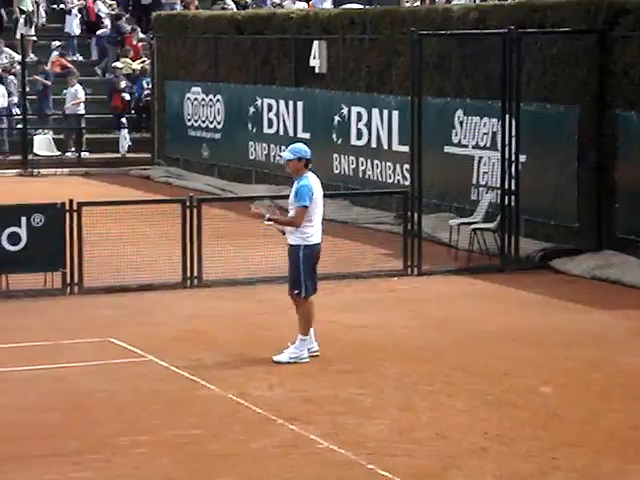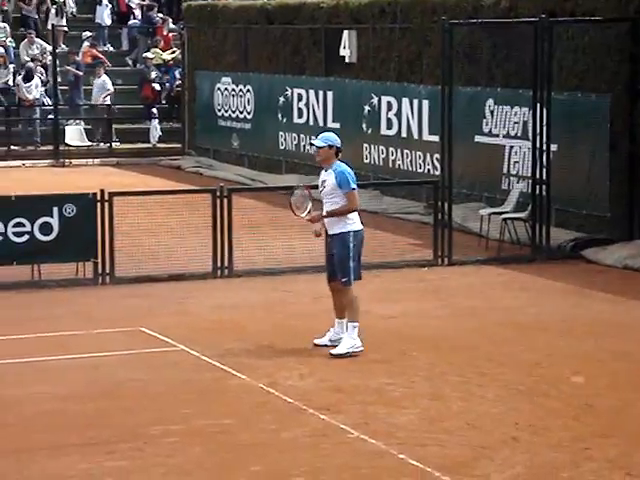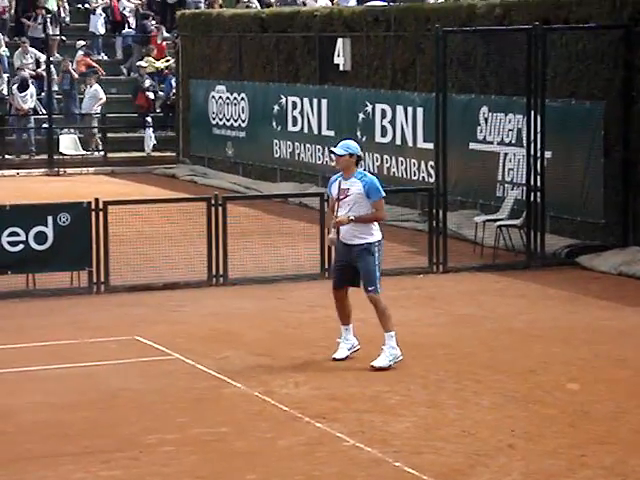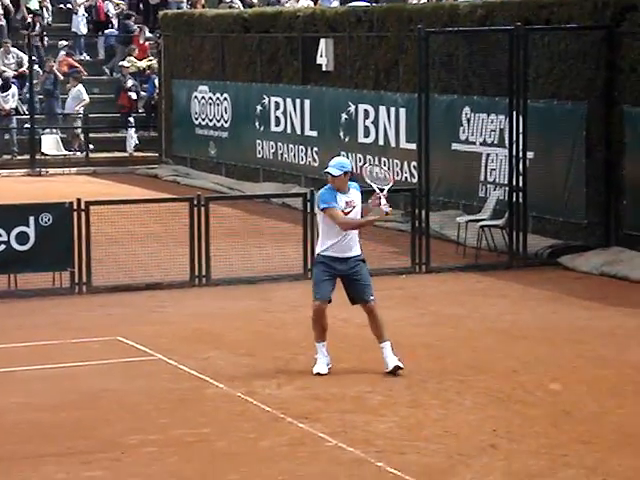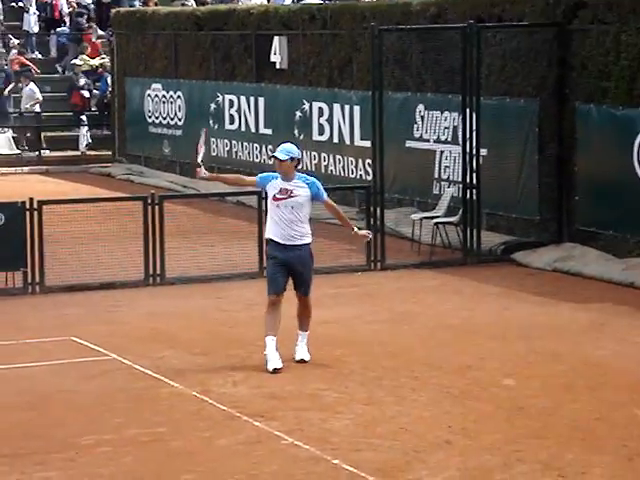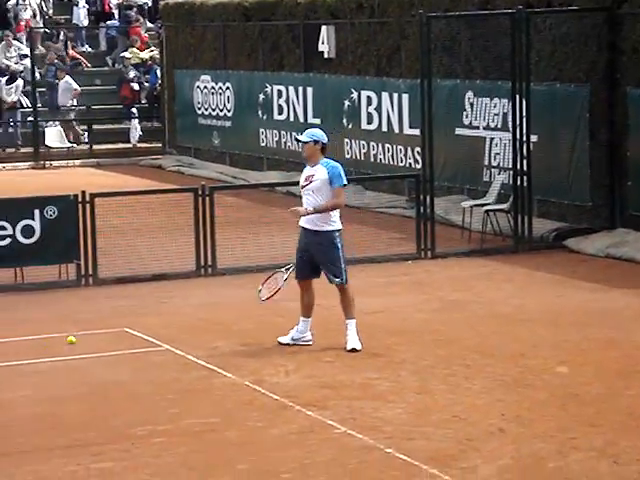
dt=0.5s
person 1, frame 1
left shoulder: (303, 186)
right shoulder: (311, 180)
left elbow: (296, 221)
left wrist: (268, 217)
left hip: (303, 245)
right hip: (307, 243)
left knee: (303, 296)
right knee: (297, 294)
left ankle: (300, 349)
right ankle: (309, 342)
person 1, frame 2
left shoulder: (342, 172)
right shoulder: (324, 173)
left elbow: (352, 206)
left wrist: (322, 215)
right wrist: (321, 223)
left hip: (347, 234)
right hip: (333, 234)
left knee: (345, 285)
right knee: (333, 284)
left ankle: (352, 337)
right ankle: (338, 332)
person 1, frame 3
left shoulder: (368, 182)
right shoulder: (334, 181)
left elbow: (381, 215)
left wrist: (350, 219)
right wrist: (334, 230)
left hip: (367, 245)
right hip: (344, 244)
left knee: (373, 296)
right knee: (339, 293)
left ankle: (392, 349)
right ankle: (348, 340)
person 1, frame 4
left shoulder: (355, 189)
right shoulder: (325, 195)
left elbow: (364, 215)
right elbow: (344, 223)
left wrist: (373, 206)
right wrist: (373, 218)
left hip: (353, 259)
right hip: (326, 260)
left knee: (370, 307)
right knee: (318, 307)
left ankle: (388, 356)
right ankle: (322, 357)
person 1, frame 5
left shoulder: (310, 184)
right shoulder: (269, 180)
left elbow: (331, 207)
right elbow: (241, 180)
left wrist: (354, 229)
right wrist: (210, 176)
left hip: (301, 248)
right hip: (276, 247)
left knee: (304, 298)
right knee: (274, 299)
left ankle: (302, 344)
right ankle: (272, 353)
person 1, frame 6
left shoulder: (333, 168)
right shoulder: (306, 170)
left elbow: (338, 202)
left wrist: (308, 211)
left hip: (327, 234)
right hip: (307, 233)
left knee: (341, 284)
right knee: (304, 282)
left ankle: (352, 333)
right ankle: (302, 331)
